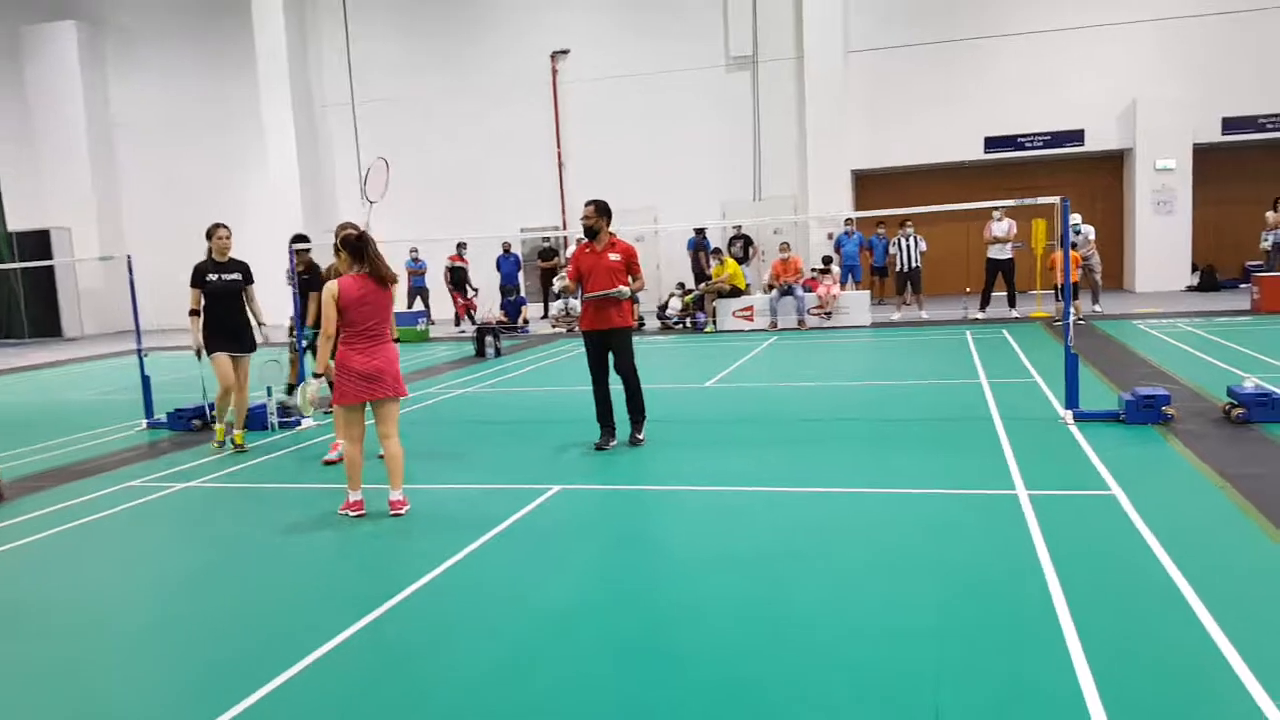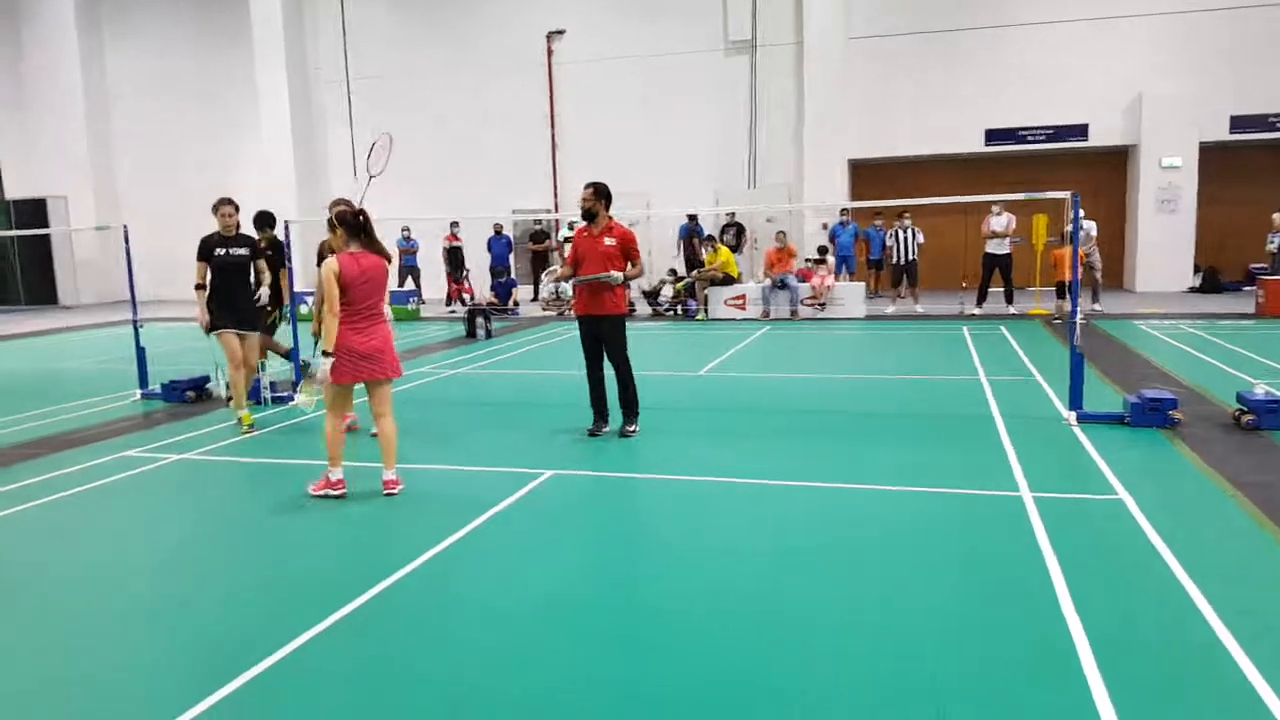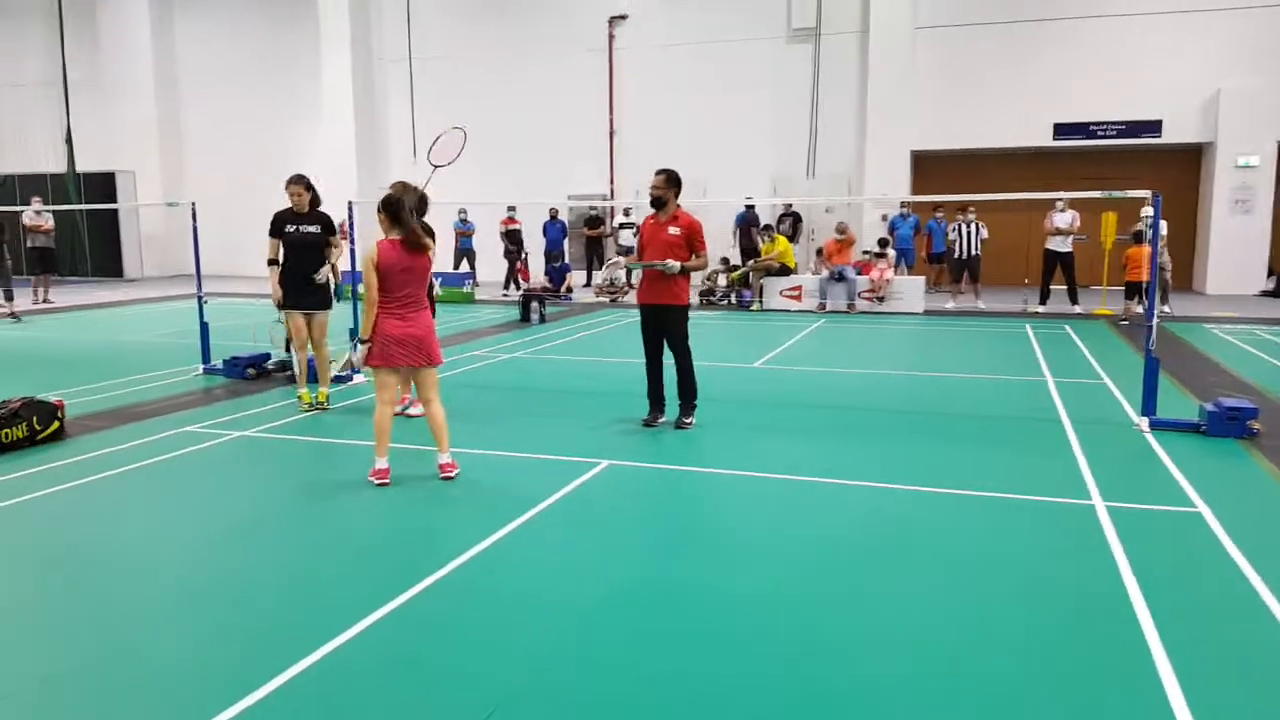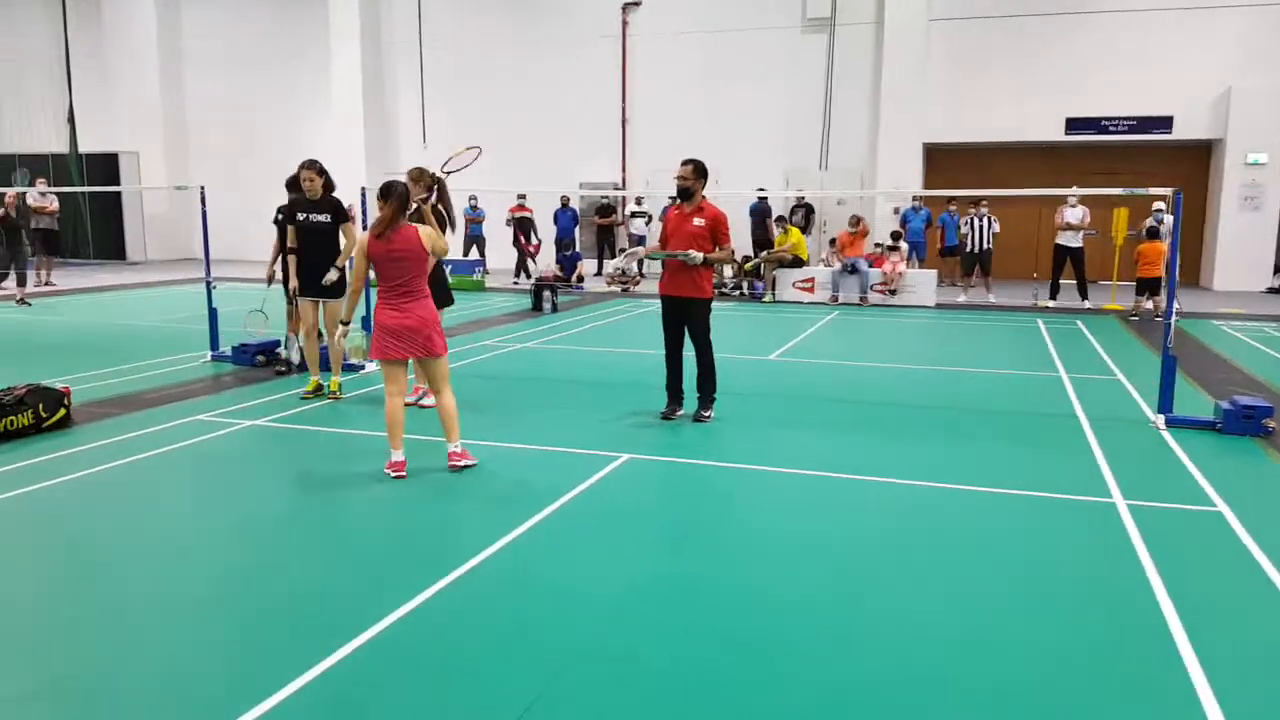
dt=0.3s
person 1, frame 1
left shoulder: (334, 287)
right shoulder: (385, 282)
left elbow: (328, 334)
left wrist: (319, 375)
left hip: (350, 366)
right hip: (384, 362)
left knee: (352, 439)
right knee: (389, 434)
left ankle: (355, 500)
right ankle: (397, 498)
person 1, frame 2
left shoulder: (332, 264)
right shoulder: (381, 259)
left elbow: (333, 312)
left wrist: (327, 355)
left hip: (347, 345)
right hip: (379, 341)
left knee: (335, 415)
right knee: (383, 414)
left ankle: (334, 478)
right ankle: (390, 477)
person 1, frame 3
left shoulder: (375, 252)
right shoulder: (426, 245)
left elbow: (371, 301)
left wrist: (363, 340)
right wrist: (411, 221)
left hip: (387, 331)
right hip: (421, 328)
left knee: (385, 401)
right knee: (431, 398)
left ankle: (381, 467)
right ankle: (446, 461)
person 1, frame 4
left shoulder: (367, 241)
right shoulder: (425, 233)
left elbow: (356, 287)
right elbow: (443, 251)
left wrist: (344, 323)
right wrist: (429, 216)
left hip: (389, 321)
right hip: (423, 317)
left knee: (394, 393)
right knee: (442, 388)
left ankle: (397, 460)
right ankle: (455, 450)
person 2, frame 1
left shoulder: (625, 249)
right shoulder: (579, 253)
left elbow: (640, 281)
right elbow: (572, 286)
left wrist: (629, 290)
right wrist: (565, 284)
left hip: (619, 324)
right hip: (590, 326)
left knee: (627, 372)
right knee: (598, 379)
left ankle: (638, 424)
right ankle: (607, 431)
person 2, frame 2
left shoulder: (623, 234)
right shoulder: (580, 235)
left elbow: (639, 268)
right elbow: (570, 269)
left wrist: (622, 276)
right wrist: (559, 273)
left hip: (612, 311)
right hip: (585, 310)
left knee: (619, 361)
right knee: (593, 365)
left ankle: (630, 416)
right ankle: (600, 417)
person 2, frame 3
left shoulder: (689, 223)
right shoulder: (647, 223)
left elbow: (702, 261)
left wrist: (679, 266)
right wrist: (624, 262)
left hip: (675, 302)
right hip: (647, 300)
left knee: (681, 353)
right knee: (652, 355)
left ankle: (688, 408)
right ankle: (656, 408)
person 2, frame 4
left shoulder: (715, 215)
right shoulder: (671, 214)
left elbow: (727, 253)
left wrist: (702, 257)
left hip: (698, 294)
right hip: (669, 292)
left knee: (702, 347)
right knee: (672, 347)
left ankle: (706, 401)
right ankle: (674, 400)
person 3, frame 1
left shoulder: (242, 267)
right shoulder: (201, 269)
left elbow: (251, 300)
right elbow: (195, 307)
left wrist: (261, 323)
right wrist: (195, 336)
left hip: (242, 332)
right hip: (216, 335)
left knee: (242, 385)
right knee: (227, 383)
left ankle: (238, 433)
right ankle: (220, 425)
person 3, frame 2
left shoulder: (249, 242)
right shoulder: (208, 243)
left elbow: (264, 272)
right elbow: (200, 280)
left wrist: (265, 288)
right wrist: (202, 310)
left hip: (248, 308)
right hip: (221, 310)
left knee: (251, 363)
right knee: (235, 360)
left ankle: (238, 400)
right ankle: (243, 414)
person 3, frame 3
left shoulder: (322, 219)
right shoulder: (280, 218)
left elbow: (337, 247)
right elbow: (273, 255)
left wrist: (328, 265)
right wrist: (275, 284)
left hip: (317, 287)
right hip: (291, 288)
left knee: (319, 341)
right knee: (300, 341)
left ankle: (323, 391)
right ankle: (303, 393)
person 3, frame 4
left shoulder: (334, 205)
right shoulder: (294, 205)
left elbow: (351, 240)
right elbow: (291, 244)
left wrist: (337, 268)
right wrist: (292, 275)
left hip: (331, 276)
right hip: (305, 276)
left knee: (332, 329)
right knee: (308, 330)
left ankle: (336, 380)
right ankle: (315, 380)
person 4, frame 1
left shoulder: (314, 270)
right shoulder: (294, 268)
left elbow: (313, 301)
left wrist: (308, 327)
right wrist: (294, 320)
left hip: (314, 323)
right hip: (301, 321)
right knee: (293, 360)
person 4, frame 2
left shoulder: (278, 247)
right shoulder: (256, 245)
left elbow: (283, 276)
left wrist: (285, 303)
left hip: (274, 299)
left knee: (265, 342)
right knee: (259, 341)
person 4, frame 3
left shoulder: (323, 226)
right shoulder: (293, 224)
left elbow: (331, 256)
right elbow: (290, 254)
left wrist: (337, 281)
right wrist: (279, 275)
left hip: (315, 280)
right hip: (299, 279)
left knee: (297, 319)
right knee: (303, 321)
person 4, frame 4
right shoulder: (281, 212)
right elbow: (279, 241)
right wrist: (271, 266)
right hip: (287, 269)
left knee: (293, 312)
right knee: (293, 313)
left ankle: (290, 355)
